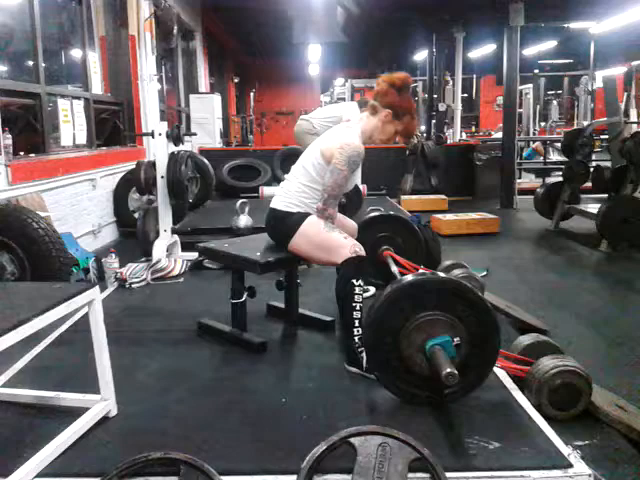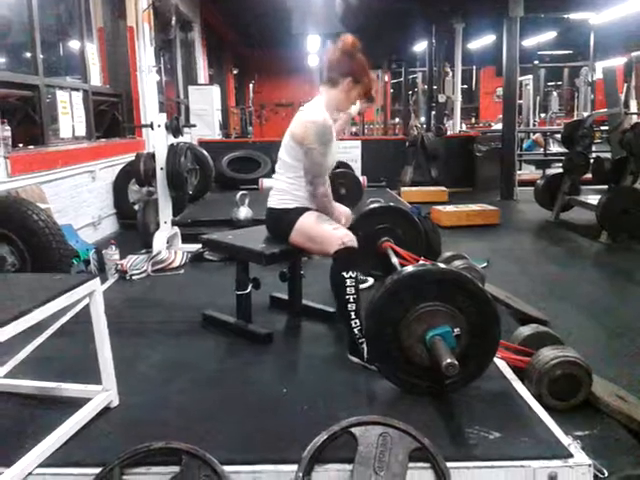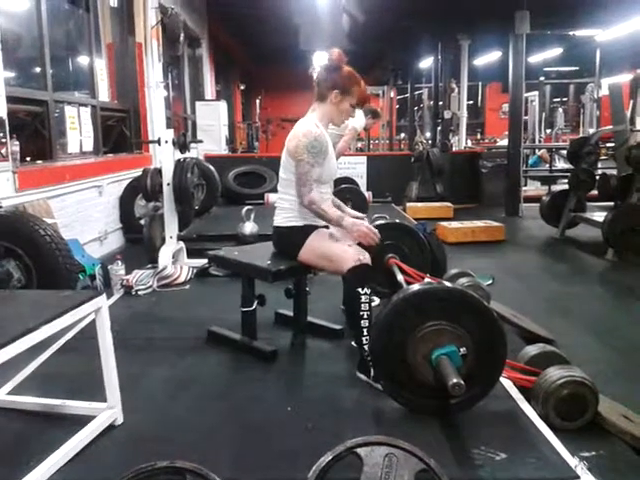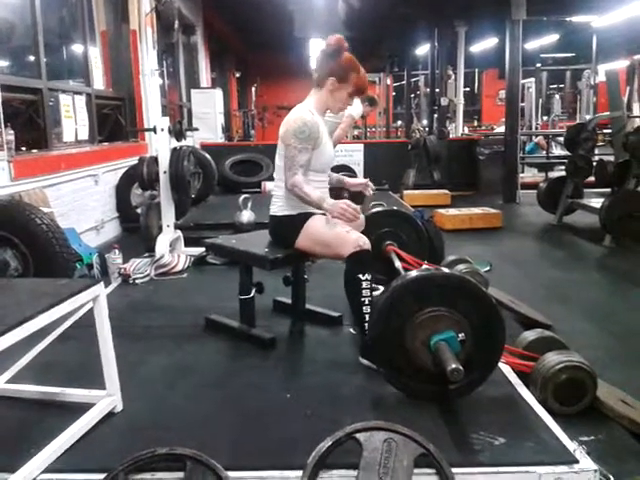
dt=0.7s
person 1, frame 1
left shoulder: (349, 130)
right shoulder: (352, 147)
right elbow: (326, 205)
left wrist: (342, 233)
right wrist: (335, 238)
left hip: (298, 211)
right hip: (287, 218)
left knee: (358, 234)
right knee: (352, 255)
left ankle: (353, 306)
right ankle: (356, 355)
person 1, frame 2
left shoulder: (319, 111)
right shoulder: (319, 121)
right elbow: (317, 187)
left wrist: (338, 216)
right wrist: (335, 220)
left hip: (300, 204)
right hip: (286, 213)
left knee: (356, 222)
right knee: (345, 244)
left ankle: (353, 294)
right ankle: (358, 345)
person 1, frame 3
left shoulder: (315, 130)
right shoulder: (311, 134)
right elbow: (308, 197)
left wrist: (348, 214)
right wrist: (345, 222)
left hip: (308, 225)
right hip: (294, 230)
left knee: (362, 238)
right knee: (358, 261)
left ankle: (360, 310)
right ankle: (368, 362)
person 1, frame 4
left shoulder: (314, 118)
right shoulder: (304, 121)
right elbow: (294, 182)
left wrist: (345, 181)
right wrist: (327, 204)
left hip: (308, 213)
right hip: (291, 219)
left knee: (364, 223)
right knee: (357, 247)
left ankle: (366, 291)
right ankle: (370, 346)
